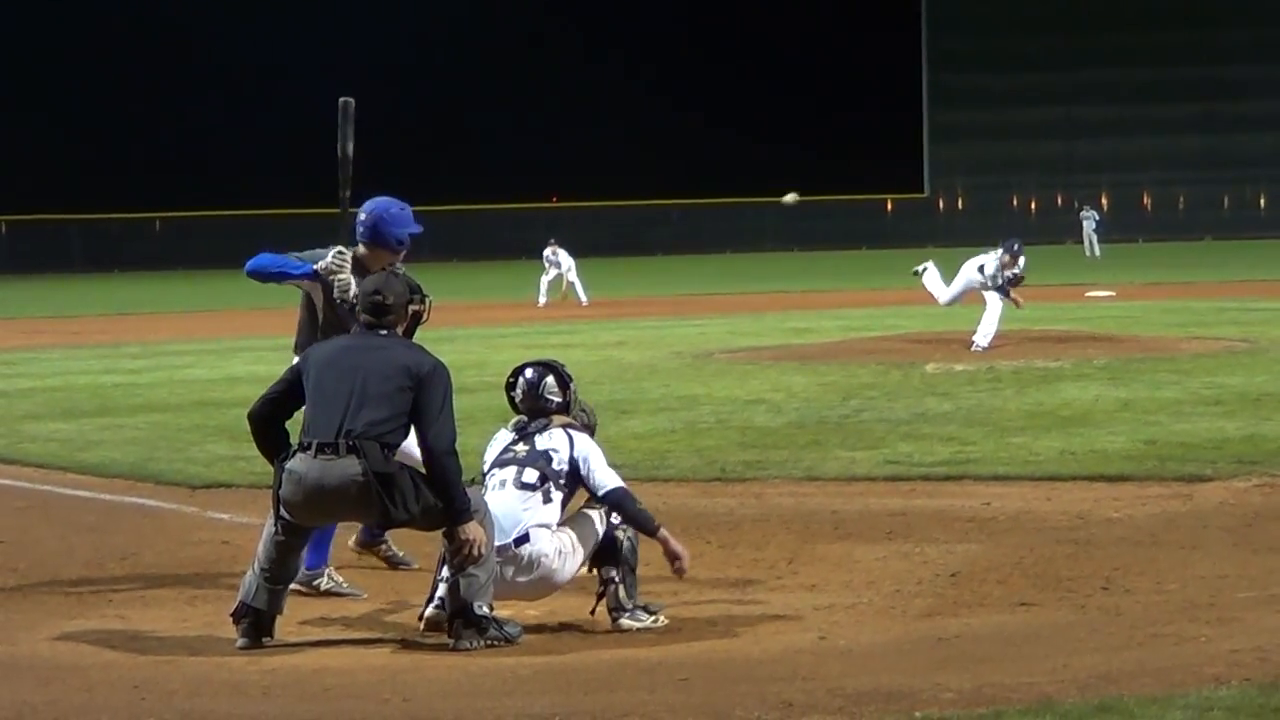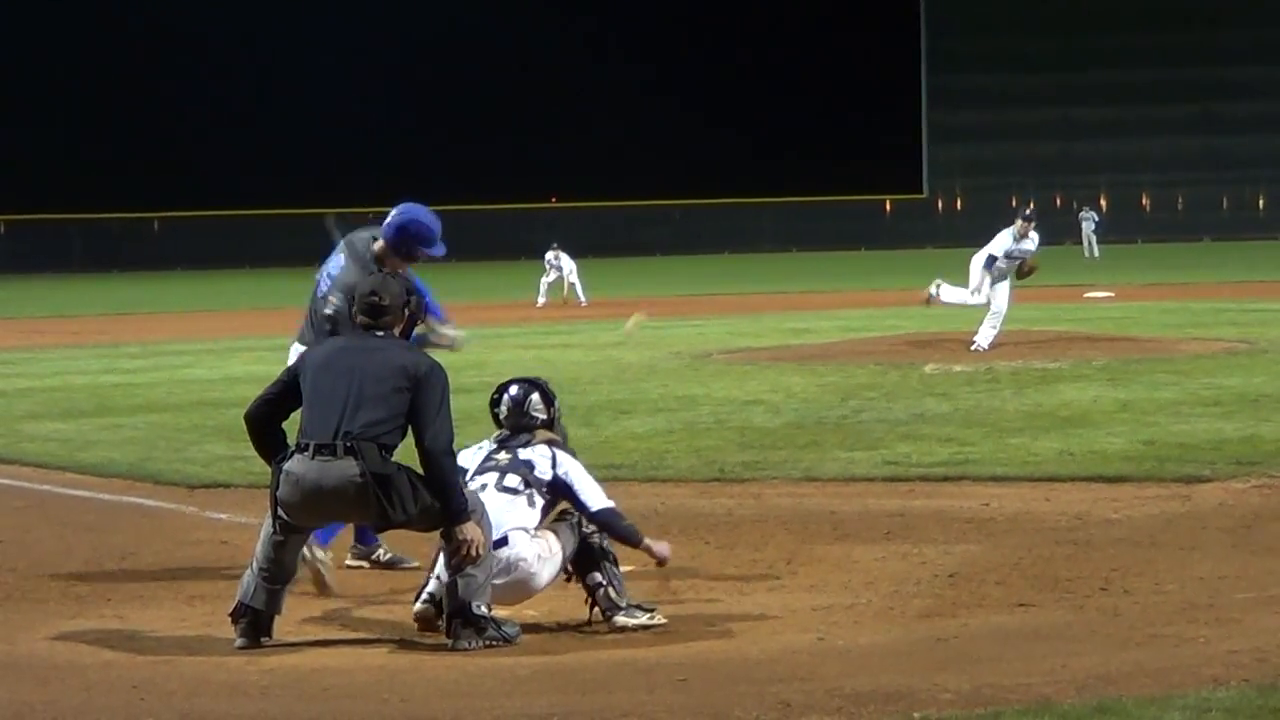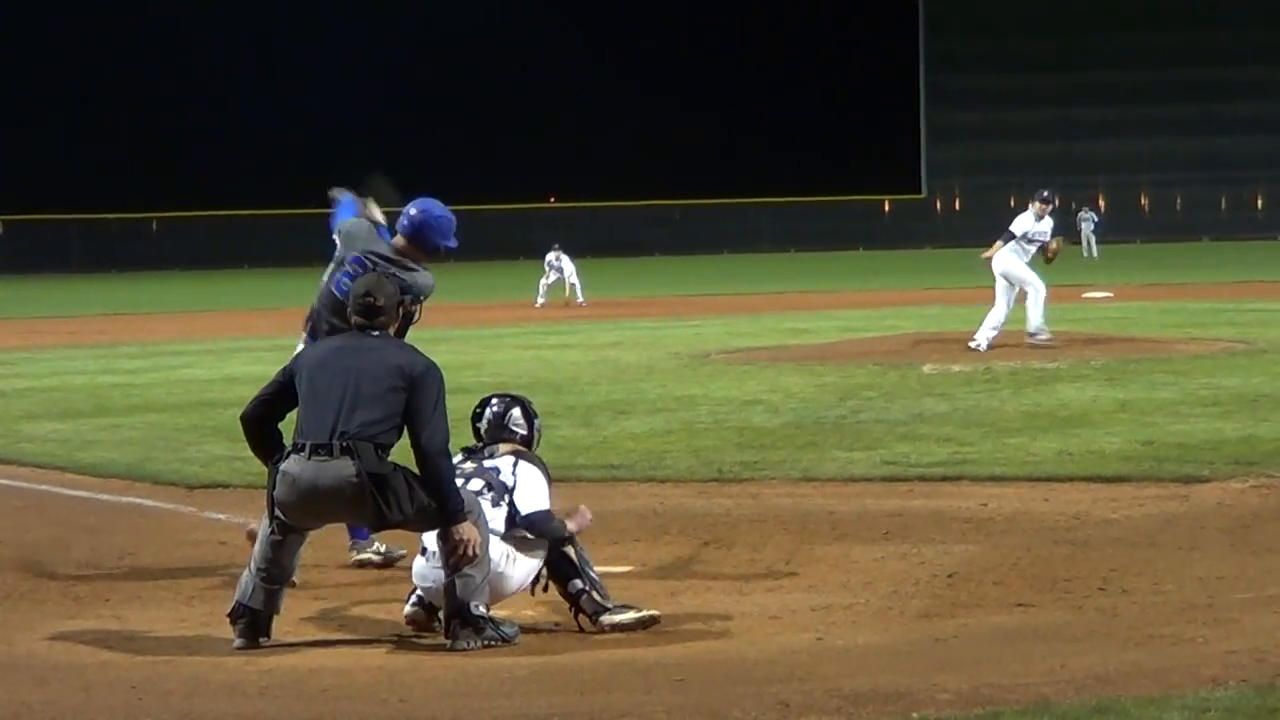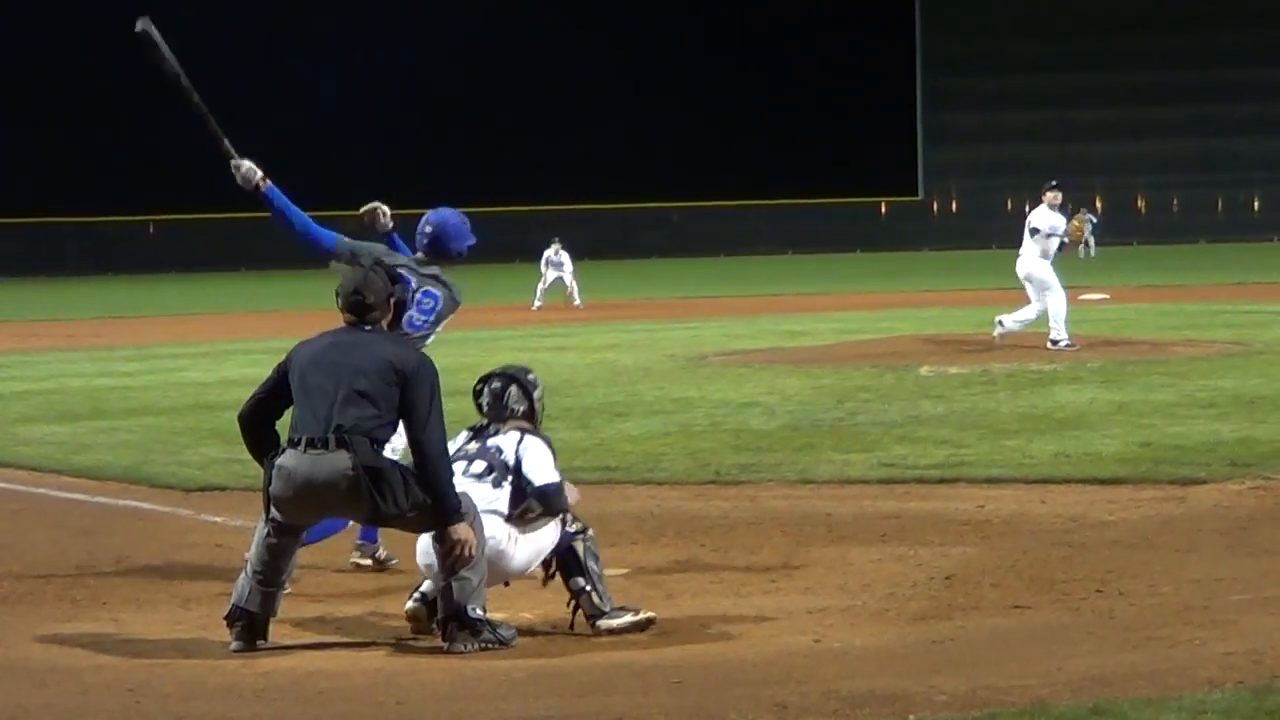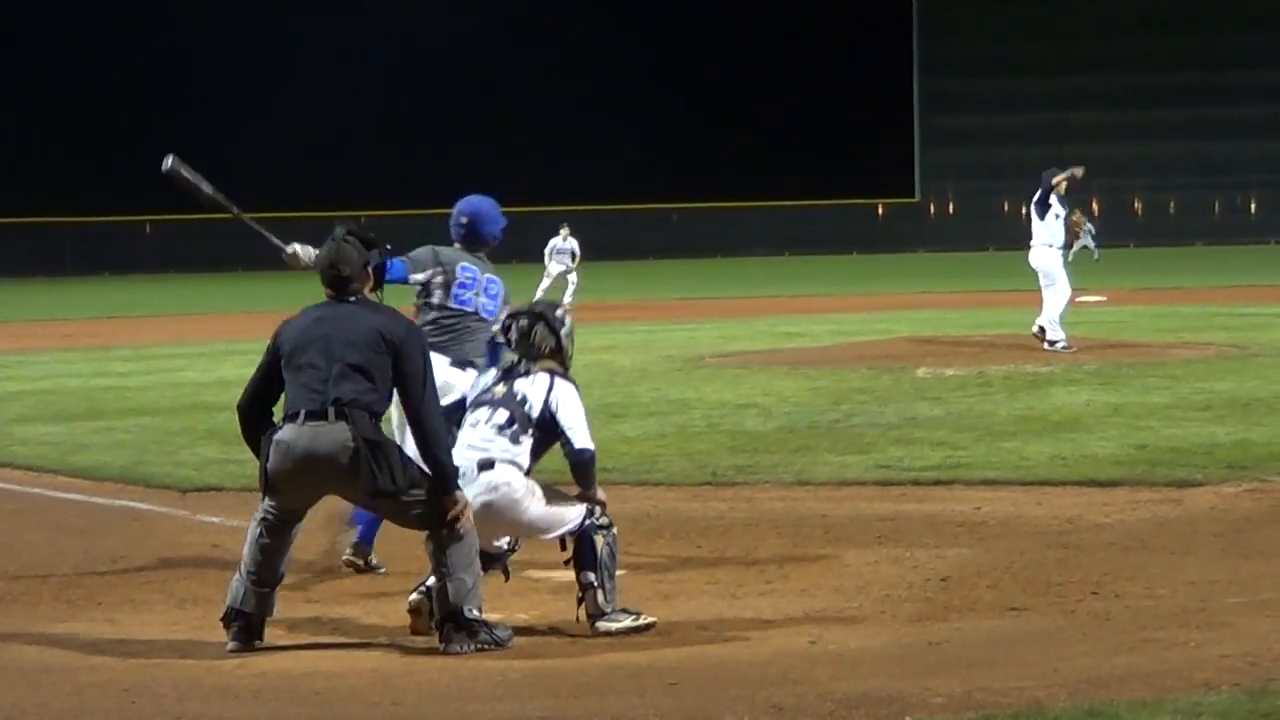
dt=0.2s
person 1, frame 1
left shoulder: (393, 275)
right shoulder: (325, 261)
right elbow: (255, 266)
left wrist: (354, 294)
right wrist: (316, 272)
left knee: (408, 457)
left ankle: (371, 537)
right ankle: (312, 572)
person 1, frame 2
left shoulder: (366, 240)
right shoulder: (357, 282)
left elbow: (411, 283)
left wrist: (437, 323)
right wrist: (426, 335)
left ankle: (366, 546)
right ankle: (317, 546)
person 1, frame 3
left shoulder: (354, 235)
right shoulder: (419, 284)
left elbow: (344, 215)
left wrist: (360, 210)
right wrist: (379, 223)
left ankle: (362, 544)
person 1, frame 4
left shoulder: (382, 260)
right shoulder: (451, 298)
left elbow: (316, 235)
left wrist: (262, 185)
right wrist: (390, 233)
left knee: (379, 458)
left ankle: (368, 546)
person 1, frame 5
left shoulder: (438, 258)
right shoulder: (499, 288)
left elbow: (387, 269)
right elbow: (494, 354)
left wrist: (316, 257)
right hip: (460, 379)
left knee: (409, 457)
left ankle: (362, 546)
person 2, frame 1
left shoulder: (319, 352)
right shoulder: (423, 364)
left elbow: (261, 415)
right elbow: (438, 448)
right wrist: (463, 518)
left hip: (304, 479)
right hip: (367, 479)
left knee: (285, 515)
right knee: (472, 509)
left ankle: (252, 621)
right ankle: (473, 620)
person 2, frame 2
left shoulder: (317, 353)
right shoulder: (421, 364)
left elbow: (258, 416)
right elbow: (436, 449)
right wrist: (461, 518)
left hip: (302, 481)
right hip: (364, 481)
left knee: (284, 515)
right knee: (470, 511)
left ankle: (251, 620)
right ankle: (471, 620)
person 2, frame 3
left shoulder: (313, 353)
right shoulder: (416, 364)
left elbow: (254, 417)
right elbow: (431, 449)
right wrist: (457, 518)
left hip: (298, 481)
right hip: (360, 480)
left knee: (281, 514)
right knee: (465, 508)
left ankle: (249, 621)
right ankle: (469, 620)
person 2, frame 4
left shoulder: (306, 349)
right shoulder: (409, 357)
left elbow: (252, 417)
right elbow: (427, 444)
right wrist: (453, 517)
left hip: (294, 474)
right hip: (355, 472)
left knee: (279, 520)
right knee: (461, 512)
left ankle: (245, 624)
right ankle: (466, 624)
person 2, frame 5
left shoulder: (292, 326)
right shoulder: (395, 326)
left elbow: (251, 407)
right elbow: (422, 410)
left wrist: (271, 461)
right wrist: (449, 484)
left hip: (291, 444)
right hip: (353, 444)
left knee: (273, 519)
right knee: (446, 511)
left ankle: (242, 624)
right ankle: (463, 625)
person 3, frame 1
left shoulder: (502, 437)
right shoulder: (575, 439)
right elbow: (618, 497)
right wrist: (667, 541)
right hip: (539, 567)
right knee: (611, 512)
left ankle: (440, 605)
right ankle: (626, 609)
person 3, frame 2
left shoulder: (481, 449)
right shoulder: (557, 456)
right elbow: (604, 516)
right wrist: (650, 546)
right hip: (518, 570)
right knee: (582, 522)
left ankle: (431, 601)
right ankle: (617, 608)
person 3, frame 3
left shoulder: (458, 460)
right shoulder: (525, 466)
right elbow: (538, 523)
right wrist: (572, 525)
left hip: (428, 575)
right knee: (556, 536)
left ankle: (421, 604)
right ankle: (603, 610)
person 3, frame 4
left shoulder: (465, 438)
right shoulder: (530, 442)
right elbow: (550, 496)
right wrist: (567, 500)
left hip: (431, 553)
right hip: (486, 546)
right knee: (568, 527)
left ankle: (425, 603)
right ankle: (602, 612)
person 3, frame 5
left shoulder: (490, 377)
right shoulder: (558, 385)
right elbow: (581, 455)
right wrist: (592, 491)
right hip: (500, 488)
left knee: (483, 540)
right knee: (593, 517)
left ankle: (430, 596)
right ankle: (603, 613)
